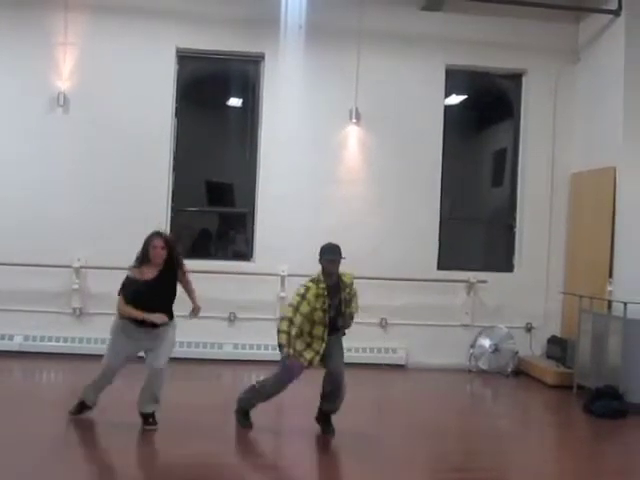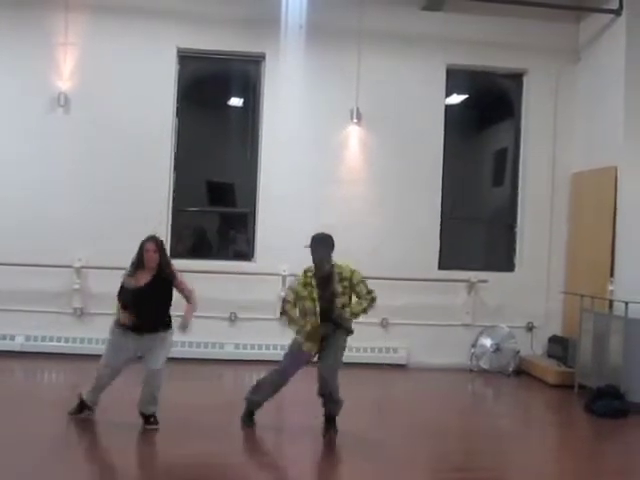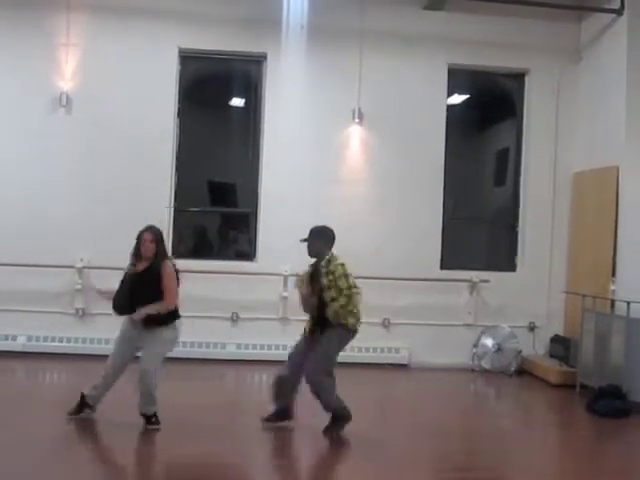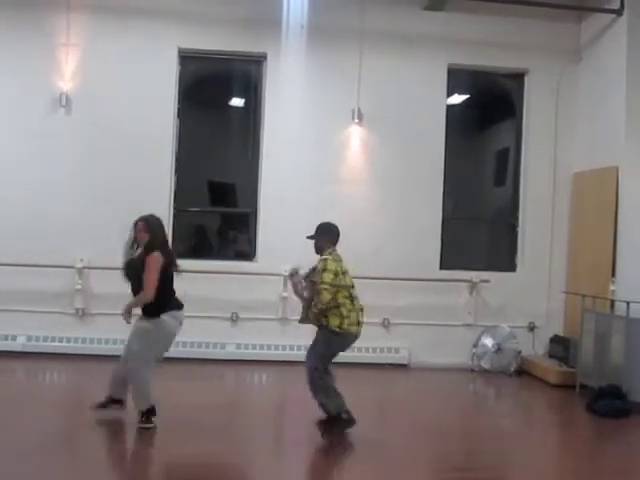
dt=0.1s
person 1, frame 1
left shoulder: (347, 281)
right shoulder: (309, 288)
left elbow: (352, 301)
right elbow: (287, 320)
left wrist: (349, 317)
right wrist: (288, 352)
left hip: (331, 335)
right hip: (306, 339)
left knee: (336, 375)
right knee: (281, 379)
left ankle: (325, 415)
right ankle: (243, 406)
person 1, frame 2
left shoulder: (348, 274)
right shoulder: (305, 278)
left elbow: (369, 298)
right elbow: (287, 304)
left wrist: (349, 313)
right wrist: (303, 325)
left hip: (336, 331)
right hip: (311, 333)
left knee: (327, 373)
right knee: (284, 370)
left ankle: (331, 416)
right ankle: (251, 406)
person 1, frame 3
left shoulder: (337, 267)
right shoulder: (314, 267)
left elbow: (353, 297)
right elbow: (308, 296)
left wrist: (333, 314)
right wrist: (308, 302)
left hip: (340, 327)
right hip: (320, 325)
left knee: (315, 370)
right knee: (294, 362)
left ankle: (339, 413)
right ankle: (283, 407)
person 1, frame 4
left shoulder: (327, 263)
right shoulder: (332, 261)
left elbow: (325, 295)
right elbow: (315, 295)
left wrist: (315, 313)
left hip: (337, 326)
right hip: (339, 324)
left knee: (315, 368)
right knee: (317, 364)
left ankle: (340, 416)
right ankle: (335, 413)
person 2, frame 1
left shoulder: (174, 268)
right shoulder: (135, 273)
left elbow: (186, 282)
right elbow: (122, 308)
left wrist: (194, 301)
right wrist: (149, 316)
left hip: (161, 331)
right hip: (129, 330)
left knee: (158, 368)
right knee: (108, 368)
left ankle: (147, 411)
right ankle: (87, 401)
person 2, frame 2
left shoulder: (168, 275)
right shoulder: (130, 279)
left elbow: (189, 294)
right elbow: (120, 311)
left wrist: (189, 313)
right wrist: (122, 318)
left hip: (158, 336)
right hip: (127, 334)
left knee: (154, 370)
right knee: (106, 370)
left ankle: (148, 412)
right ankle: (87, 402)
person 2, frame 3
left shoulder: (165, 266)
right shoulder: (135, 266)
left elbow: (172, 303)
right elbow: (125, 294)
left wrist: (144, 311)
right wrist: (113, 296)
left hip: (163, 329)
right hip: (137, 326)
left knee: (148, 369)
right knee: (114, 365)
left ankle: (149, 412)
right ankle: (88, 401)
person 2, frame 4
left shoulder: (154, 256)
right shoulder: (145, 255)
left elbow: (148, 295)
left wrist: (129, 306)
left hip: (163, 319)
right hip: (153, 317)
left knee: (138, 363)
right knee: (130, 358)
left ankle: (147, 410)
right ankle: (116, 397)
